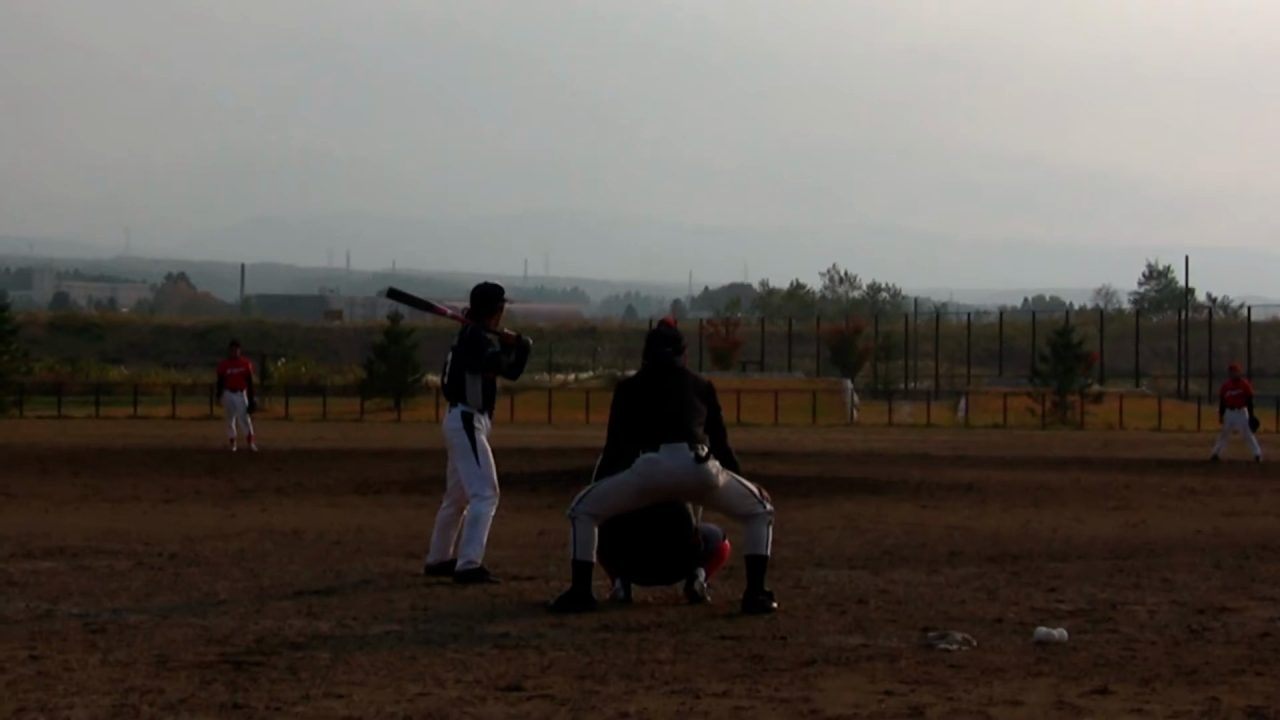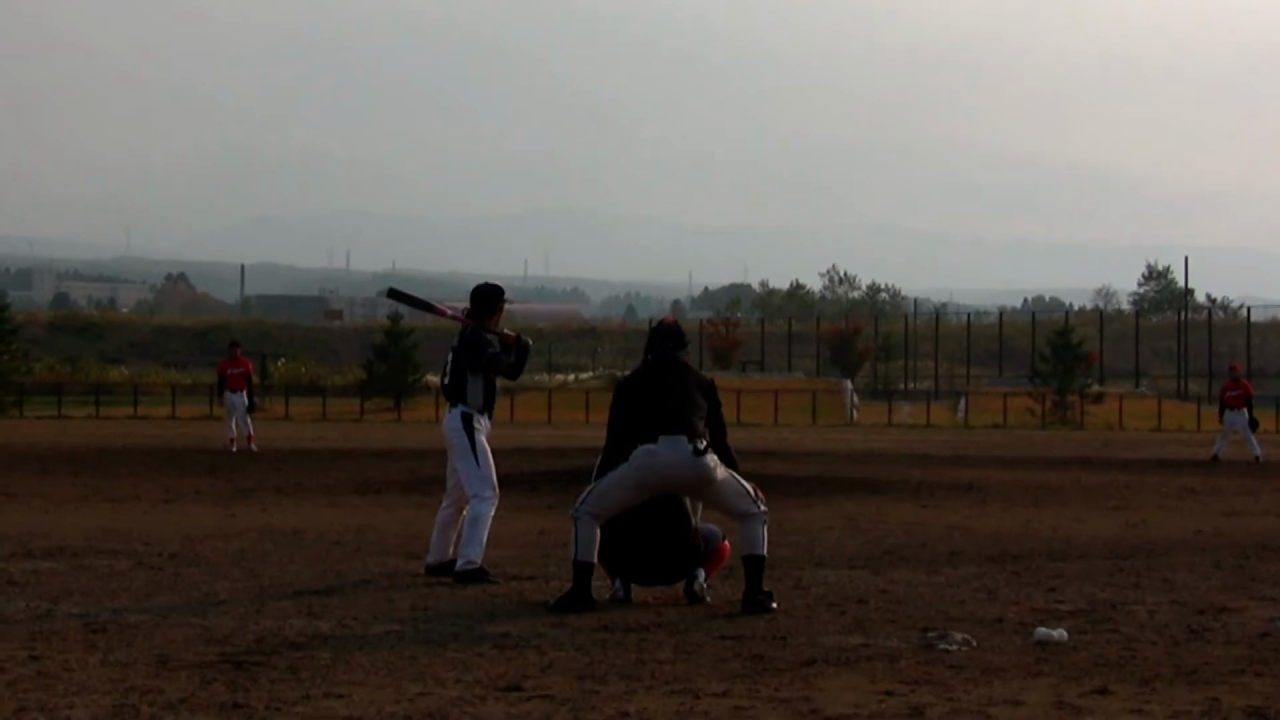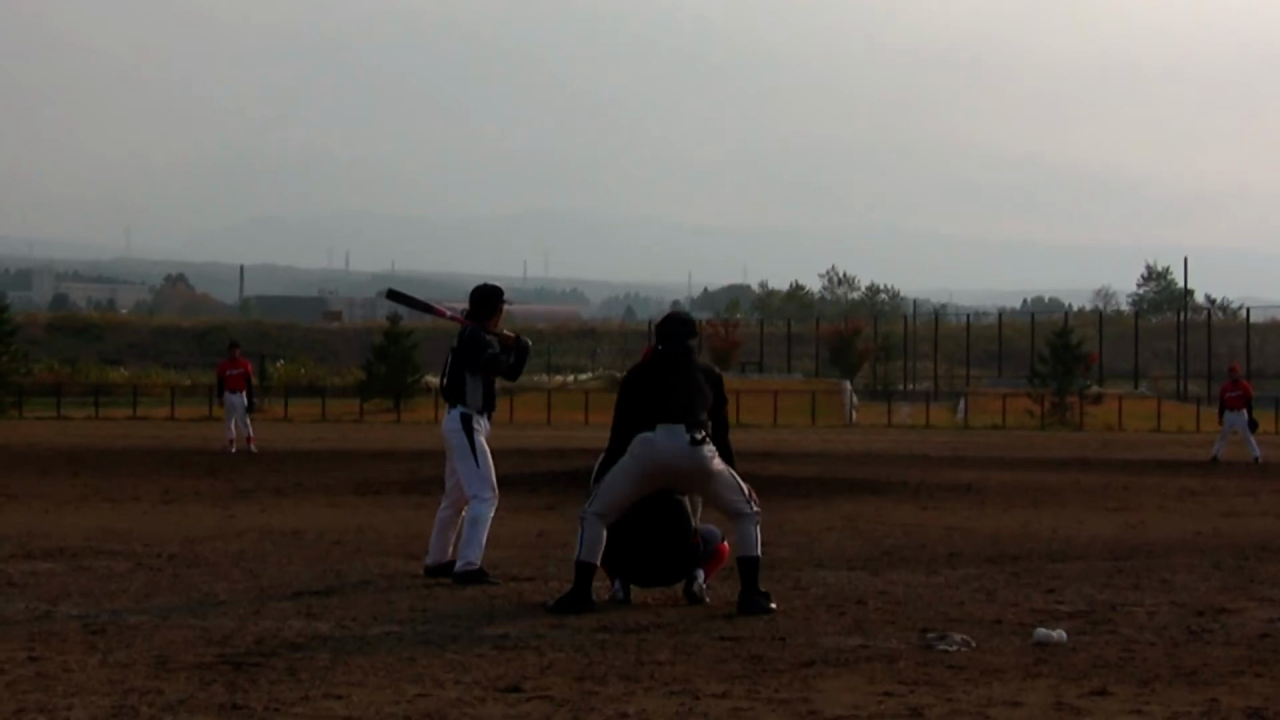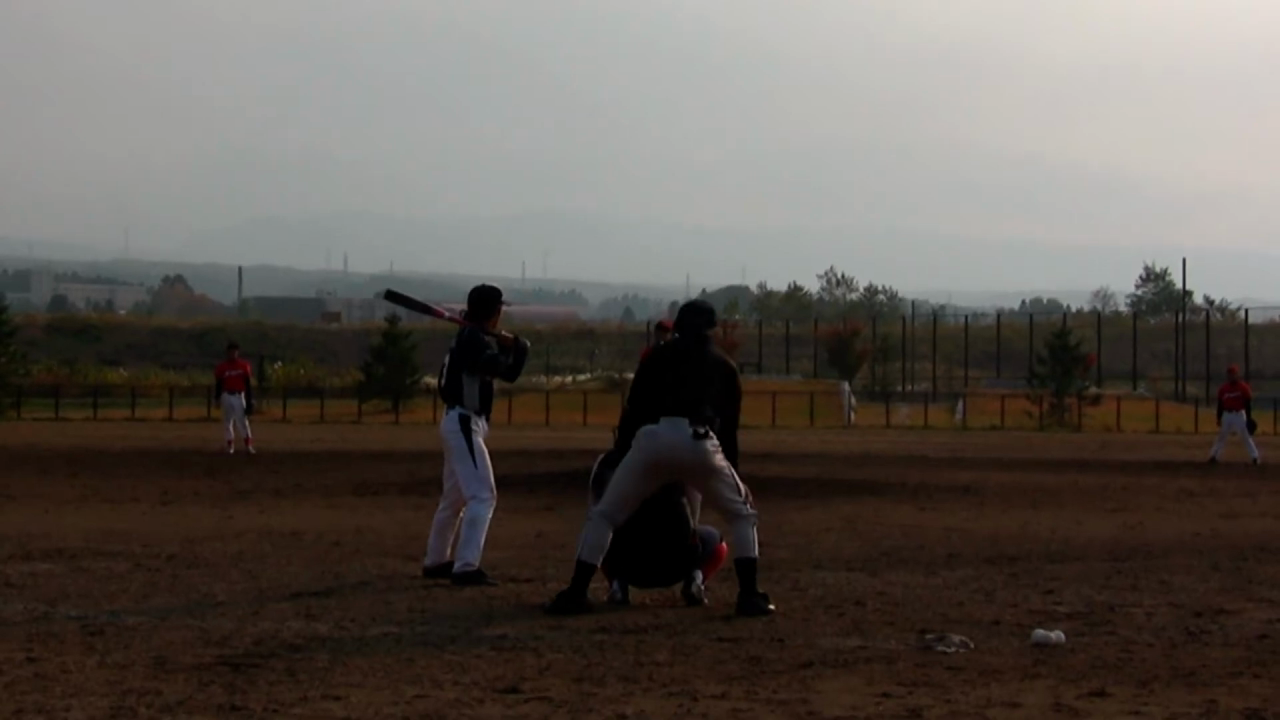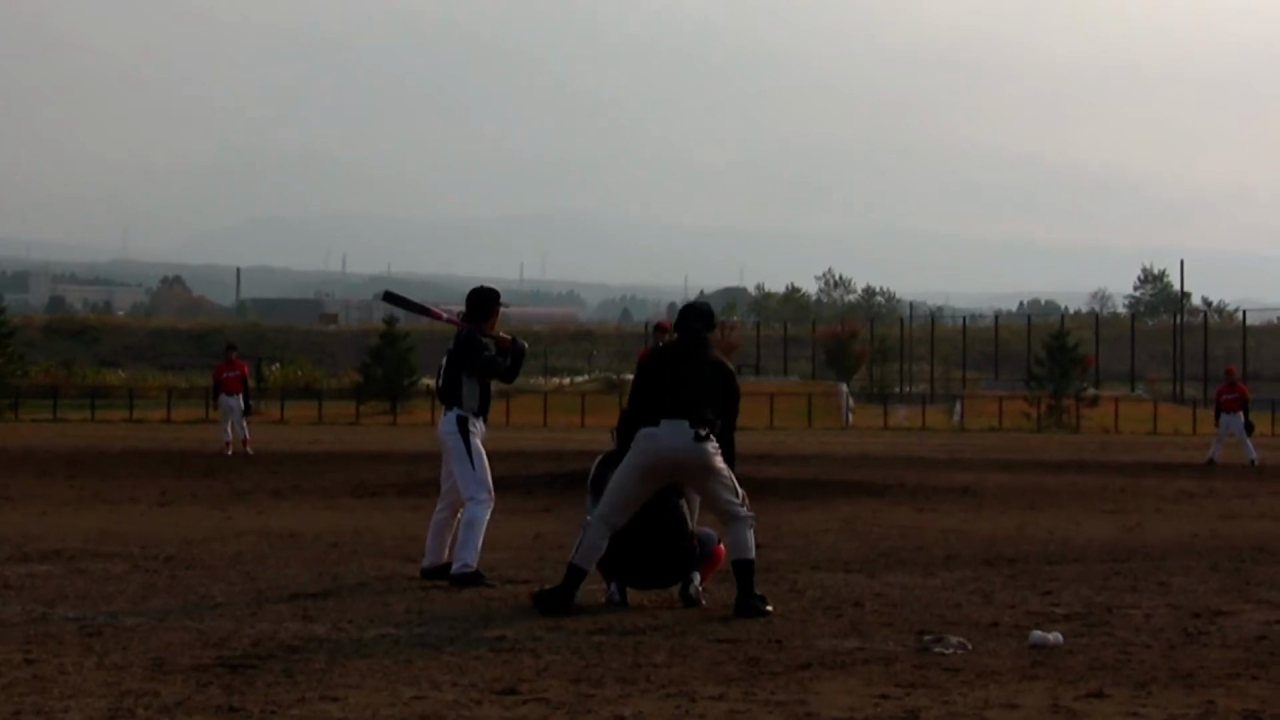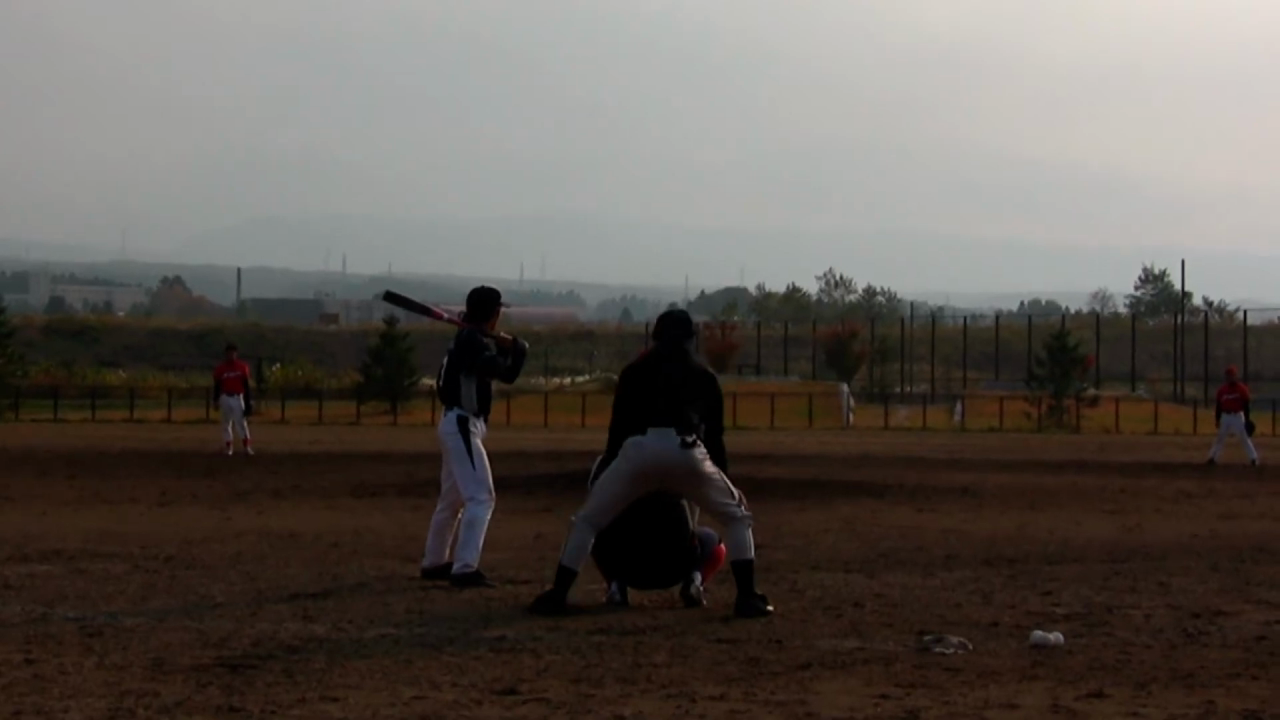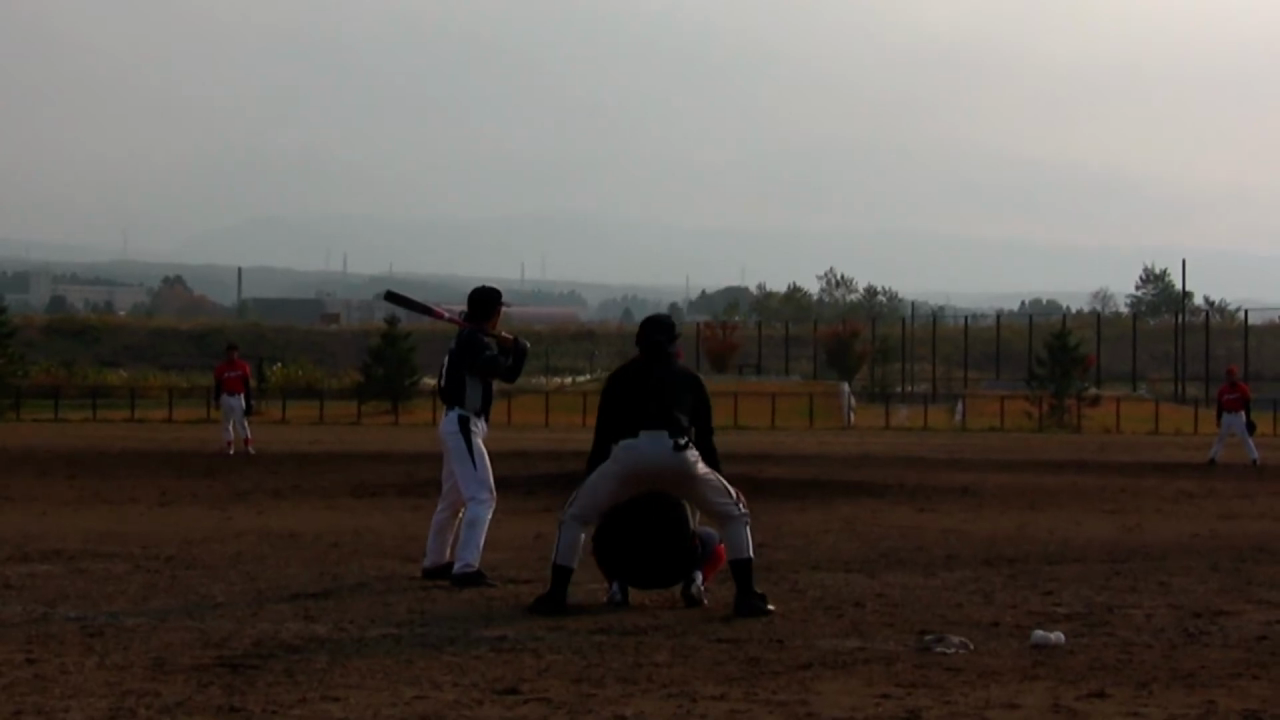
dt=0.2s
person 1, frame 1
left shoulder: (630, 387)
right shoulder: (700, 385)
left elbow: (615, 445)
right elbow: (719, 441)
left wrist: (601, 482)
right wrist: (737, 478)
left hip: (648, 469)
right hip: (699, 467)
left knee: (583, 511)
right knee: (759, 510)
left ankle: (580, 593)
right ankle: (755, 594)
person 1, frame 2
left shoulder: (632, 383)
right shoulder: (702, 382)
left elbow: (615, 440)
right elbow: (719, 437)
left wrist: (601, 479)
right wrist: (734, 474)
left hip: (647, 460)
right hip: (697, 460)
left knee: (586, 512)
right knee: (753, 511)
left ankle: (580, 592)
right ankle: (754, 594)
person 1, frame 3
left shoulder: (640, 371)
right shoulder: (708, 373)
left elbow: (620, 428)
right elbow: (720, 430)
left wrist: (606, 471)
right wrist: (731, 472)
left hip: (647, 448)
right hip: (696, 449)
left knee: (595, 514)
right knee: (746, 512)
left ankle: (580, 594)
right ankle: (751, 595)
person 1, frame 4
left shoulder: (656, 358)
right shoulder: (723, 365)
left elbow: (633, 411)
right elbow: (729, 424)
left wrist: (623, 452)
right wrist: (731, 469)
left hip: (651, 440)
right hip: (700, 443)
left knee: (604, 515)
right knee: (742, 514)
left ankle: (576, 593)
right ankle: (749, 596)
person 1, frame 5
left shoulder: (654, 361)
right shoulder: (722, 368)
left elbow: (633, 414)
right elbow: (727, 428)
left wrist: (626, 450)
right wrist: (727, 472)
left hip: (651, 442)
right hip: (699, 445)
left knee: (604, 519)
right knee: (739, 516)
left ankle: (564, 594)
right ankle: (747, 597)
person 1, frame 6
left shoulder: (635, 371)
right shoulder: (703, 375)
left elbow: (618, 427)
right elbow: (715, 434)
left wrist: (610, 468)
right wrist: (722, 476)
left hip: (639, 450)
right hip: (687, 452)
left knee: (588, 520)
right knee: (736, 515)
left ankle: (557, 596)
right ankle: (747, 597)
person 1, frame 7
left shoulder: (621, 377)
right shoulder: (688, 378)
left elbow: (603, 434)
right elbow: (704, 436)
left wrist: (590, 479)
right wrist: (717, 477)
left hip: (630, 454)
right hip: (679, 455)
left knee: (575, 515)
right knee: (734, 513)
left ankle: (556, 595)
right ankle: (746, 596)
person 2, frame 1
left shoulder: (472, 336)
right shoulder: (475, 337)
left elbow: (511, 371)
right elbow: (502, 367)
left wrist: (516, 344)
right wrist: (512, 345)
left hip: (463, 420)
right hip: (467, 421)
left knee: (458, 495)
right knee: (485, 493)
left ankle: (439, 559)
right ankle: (468, 566)
person 2, frame 2
left shoulder: (472, 336)
right shoulder: (475, 337)
left elbow: (511, 371)
right elbow: (502, 368)
left wrist: (515, 344)
right wrist: (512, 345)
left hip: (462, 421)
right hip: (466, 422)
left knee: (457, 495)
right knee: (485, 494)
left ankle: (439, 560)
right ankle: (468, 566)
person 2, frame 3
left shoulder: (471, 337)
right shoulder: (475, 338)
left elbow: (510, 372)
right elbow: (504, 369)
left wrist: (513, 345)
right wrist: (513, 346)
left hip: (462, 421)
right hip: (466, 422)
left knee: (456, 496)
right knee: (484, 495)
left ankle: (438, 560)
right ankle: (467, 567)
person 2, frame 4
left shoulder: (469, 338)
right shoulder: (474, 339)
left elbow: (509, 373)
right elbow: (503, 370)
left wrist: (511, 346)
right wrist: (512, 346)
left hip: (461, 422)
right hip: (464, 424)
left knee: (454, 497)
right knee: (483, 496)
left ankle: (436, 561)
right ankle: (466, 567)
person 2, frame 5
left shoulder: (468, 339)
right shoulder: (472, 340)
left elbow: (506, 375)
right elbow: (499, 371)
left wrist: (510, 347)
right wrist: (509, 348)
left hip: (458, 423)
right hip: (462, 425)
left knee: (452, 498)
right knee: (480, 497)
left ankle: (434, 563)
right ankle: (464, 569)
person 2, frame 6
left shoulder: (469, 339)
right shoulder: (472, 340)
left elbow: (507, 374)
right elbow: (499, 371)
left wrist: (511, 347)
right wrist: (509, 348)
left hip: (458, 424)
right hip: (462, 425)
left knee: (452, 498)
right knee: (481, 497)
left ankle: (434, 563)
right ankle: (464, 569)
person 2, frame 7
left shoulder: (470, 338)
right shoulder: (473, 339)
left elbow: (508, 374)
right elbow: (499, 369)
left wrist: (513, 347)
right wrist: (509, 347)
left hip: (460, 423)
right hip: (463, 424)
left knee: (453, 498)
right knee: (482, 496)
left ankle: (435, 562)
right ankle: (466, 569)
